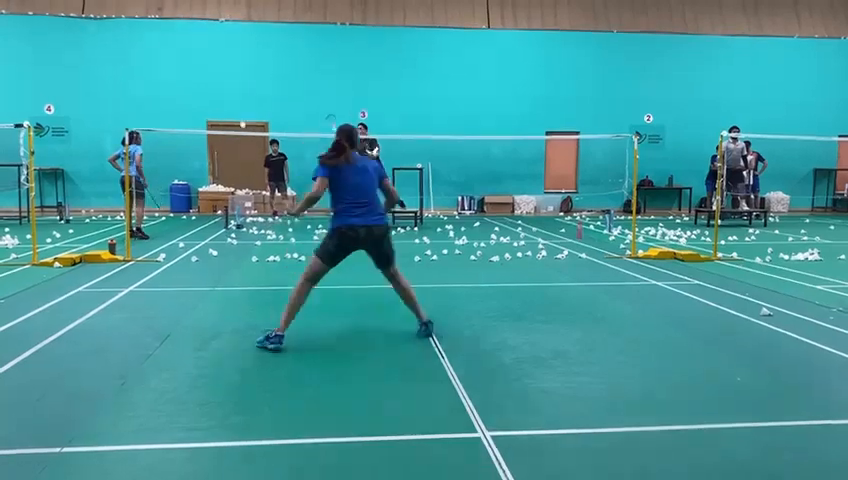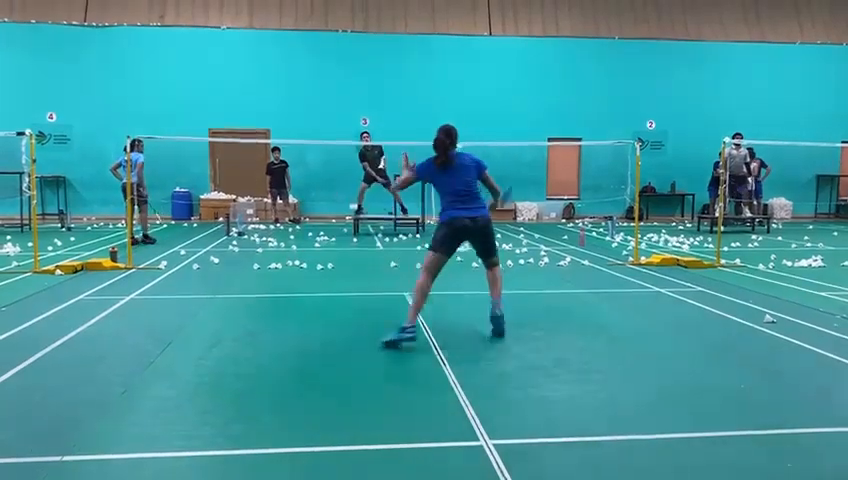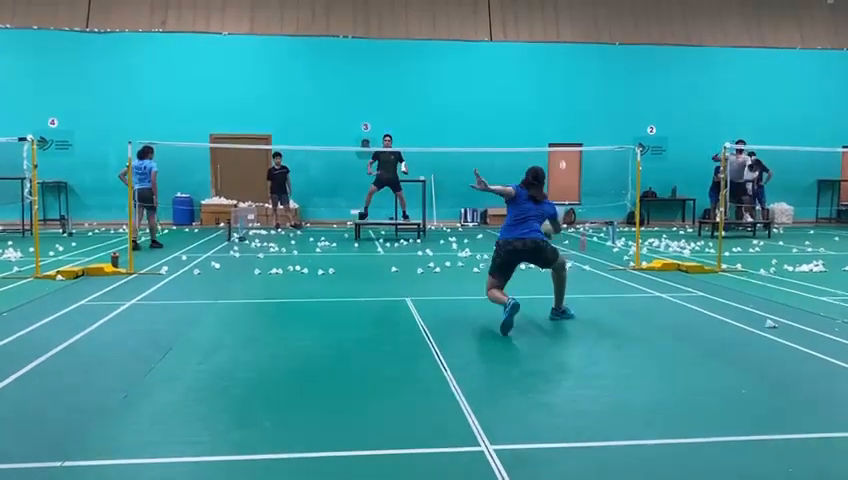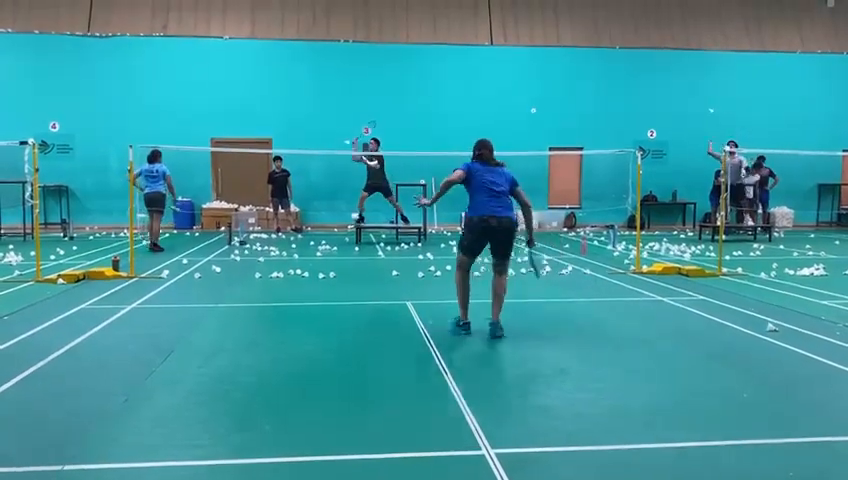
dt=0.4s
person 1, frame 1
left shoulder: (329, 165)
right shoulder: (373, 164)
left elbow: (315, 194)
right elbow: (392, 198)
left wrist: (295, 210)
left hip: (345, 230)
right hip: (377, 229)
left knee: (308, 279)
right knee: (393, 275)
left ankle: (278, 335)
right ankle: (422, 321)
person 1, frame 2
left shoulder: (429, 166)
right shoulder: (472, 160)
left elbow: (399, 186)
right elbow: (495, 190)
left wrist: (407, 171)
right wrist: (494, 202)
left hip: (452, 223)
right hip: (480, 221)
left knee: (426, 275)
right knee: (493, 266)
left ankle: (409, 327)
right ankle: (497, 311)
person 1, frame 3
left shoulder: (517, 190)
right shoulder: (547, 204)
left elbow: (505, 191)
right elbow: (557, 229)
left wrist: (487, 187)
left hip: (507, 245)
right hip: (535, 245)
left knee: (492, 290)
right knee: (560, 266)
left ankle: (508, 302)
right ankle: (558, 310)
person 1, frame 4
left shoulder: (469, 168)
right shoulder: (506, 174)
left elbow: (451, 180)
right elbow: (526, 205)
left wrist: (431, 201)
right wrist: (529, 234)
left hip: (478, 221)
right hip: (506, 222)
left knee: (462, 269)
right knee: (500, 272)
left ankle: (463, 321)
right ankle: (496, 322)
